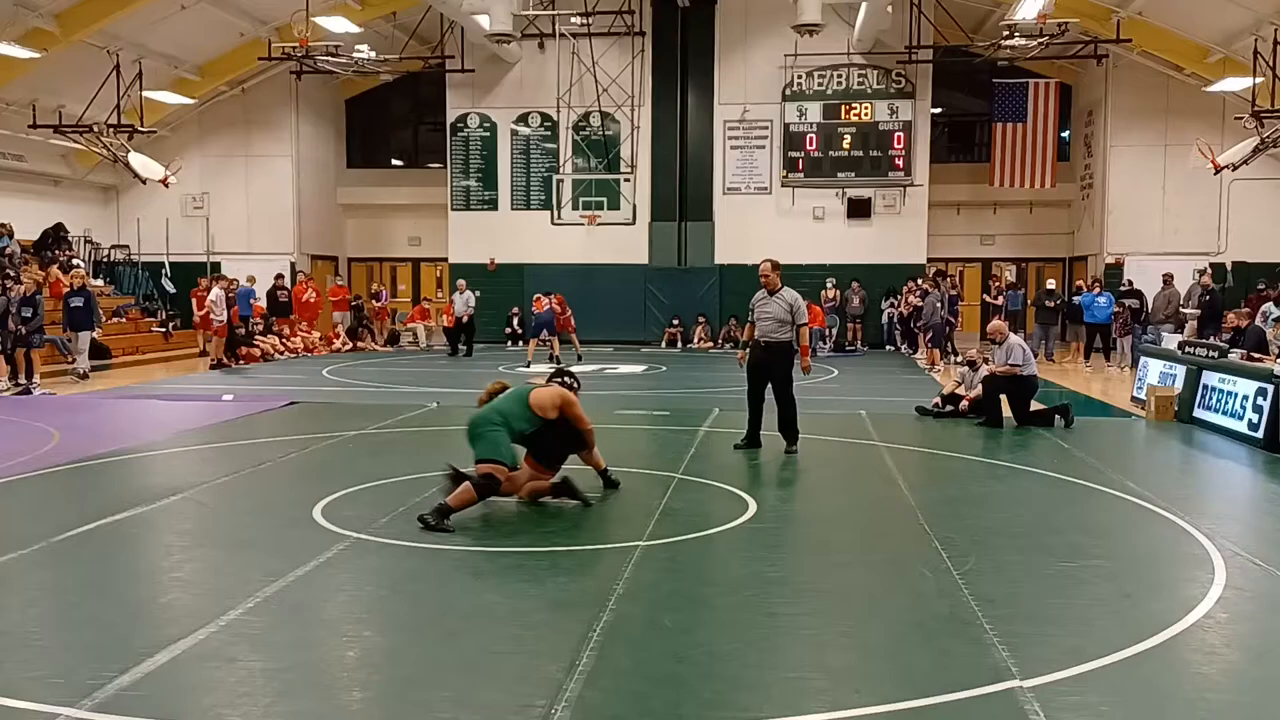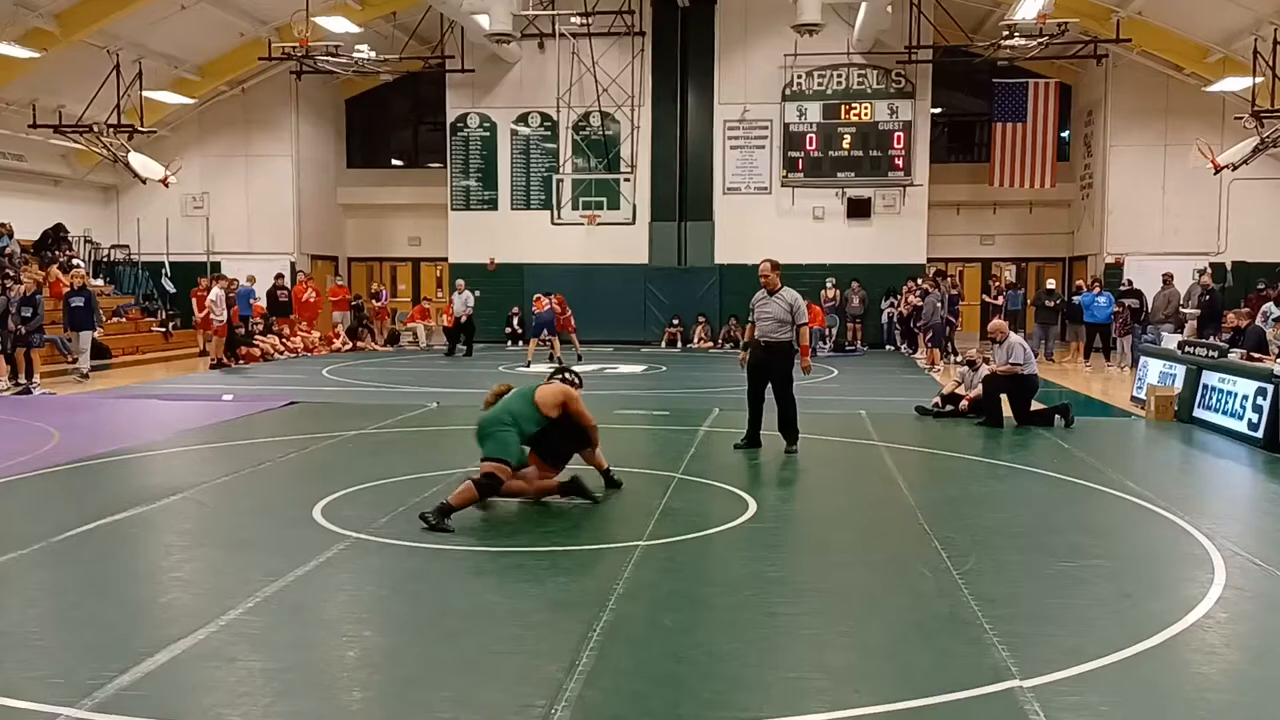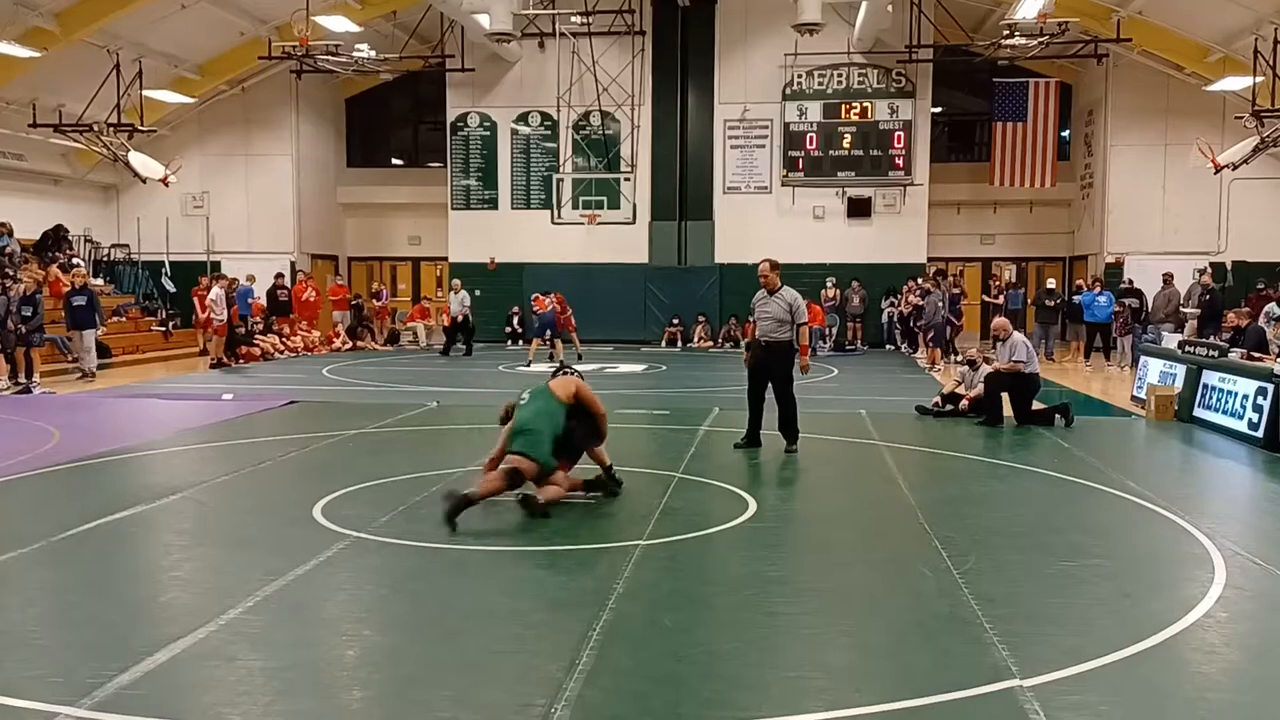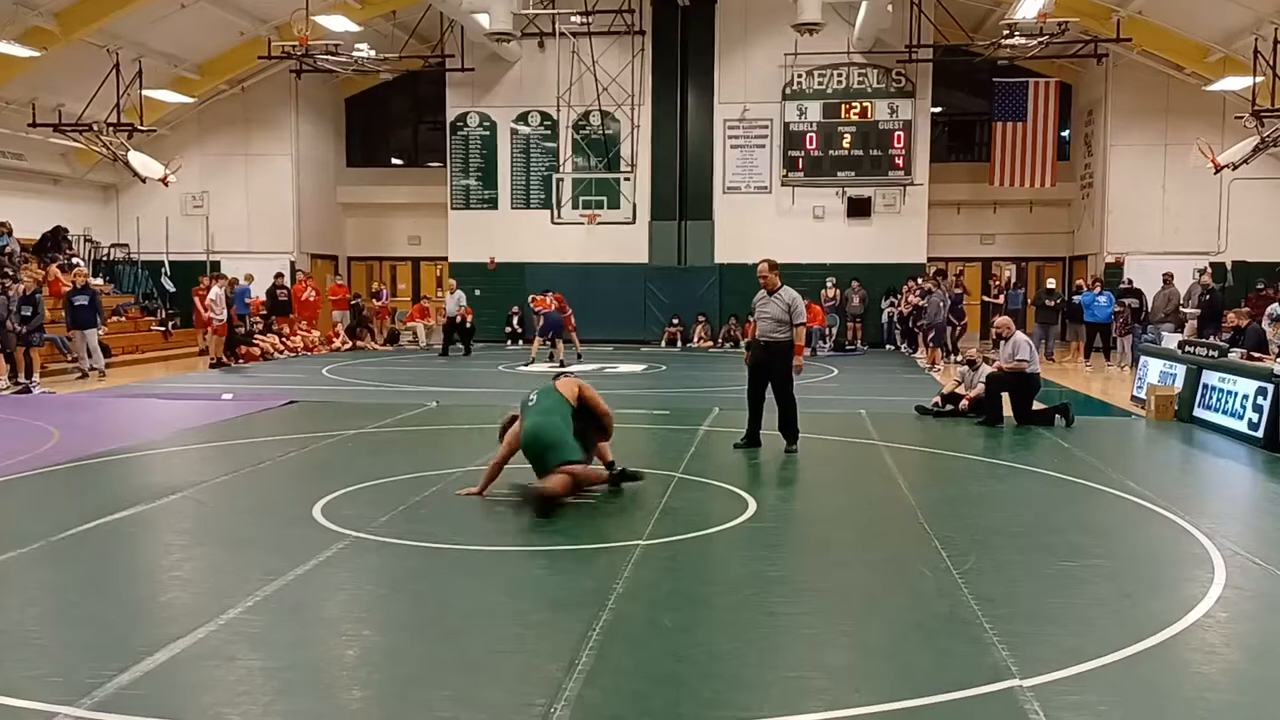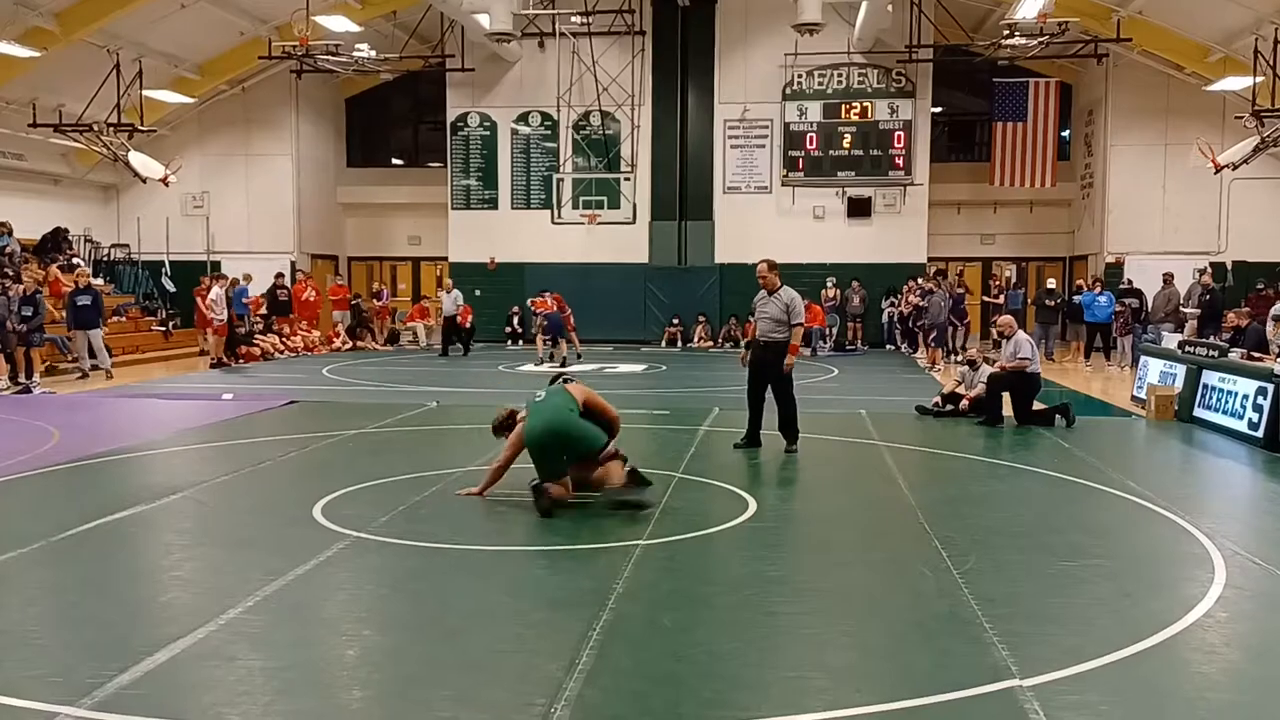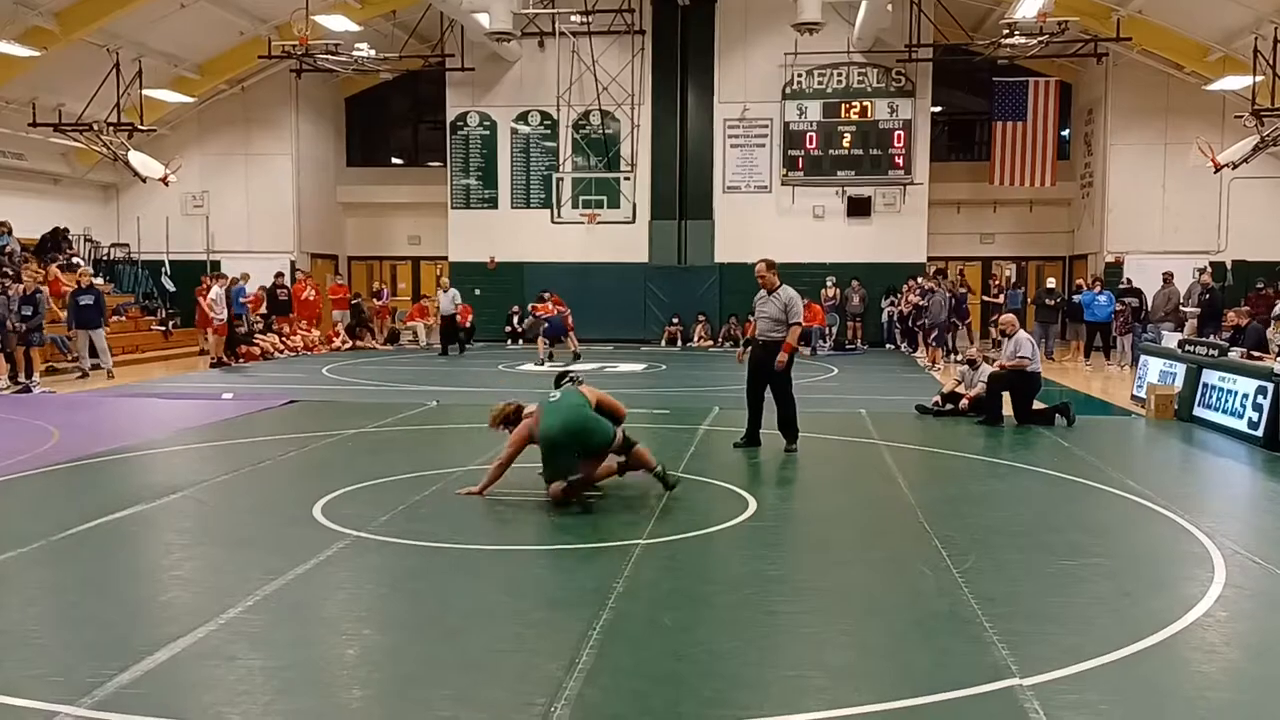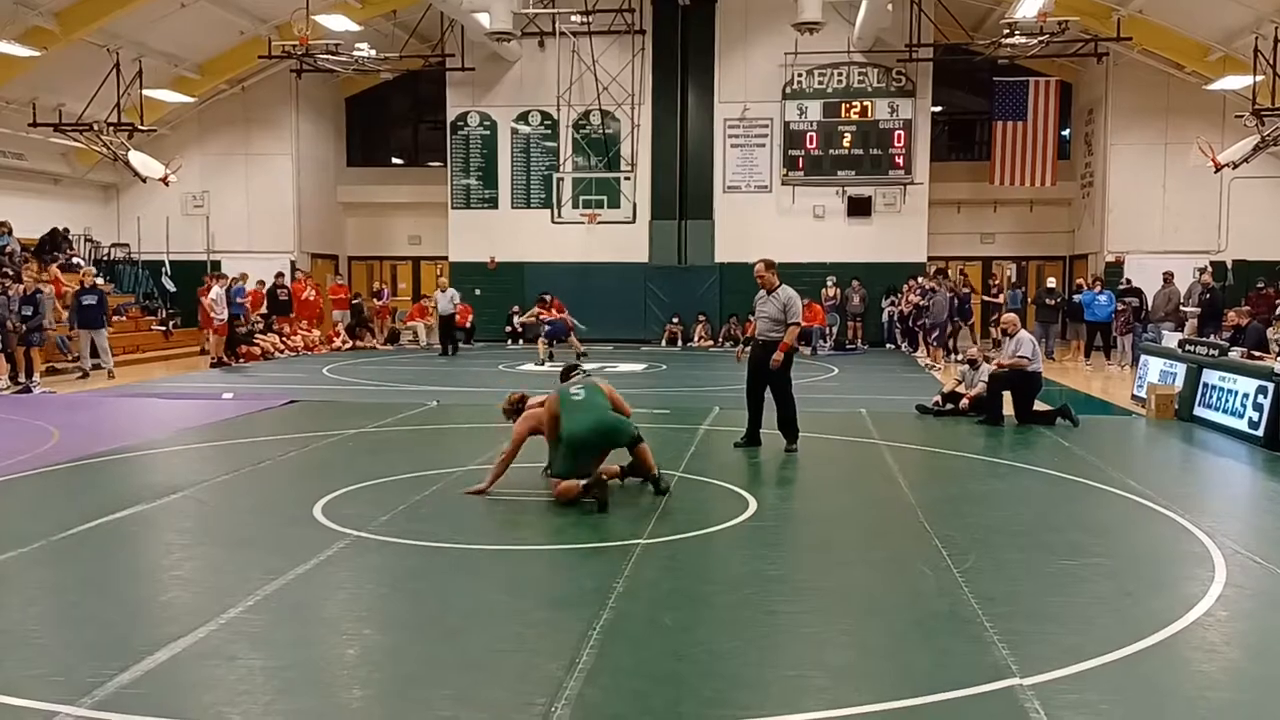
dt=0.1s
person 1, frame 1
left shoulder: (531, 392)
right shoulder: (562, 395)
right elbow: (587, 428)
right wrist: (591, 450)
left hip: (485, 424)
right hip: (490, 428)
right knee: (490, 481)
right ankle: (439, 512)
person 1, frame 2
left shoulder: (534, 393)
right shoulder: (564, 391)
right elbow: (590, 424)
right wrist: (594, 448)
left hip: (492, 425)
right hip: (499, 428)
right knee: (492, 480)
right ankle: (440, 512)
person 1, frame 3
right shoulder: (571, 382)
right elbow: (600, 414)
right wrist: (600, 440)
left hip: (522, 430)
right hip: (535, 431)
right knee: (513, 474)
right ankle: (462, 501)
person 1, frame 4
left shoulder: (520, 424)
right shoulder: (572, 383)
right elbow: (604, 413)
right wrist: (607, 437)
left hip: (530, 437)
right hip: (553, 430)
person 1, frame 5
right shoulder: (578, 390)
right elbow: (614, 418)
left wrist: (480, 489)
right wrist: (611, 438)
left hip: (535, 436)
right hip: (564, 425)
right knee: (611, 456)
right ankle: (617, 491)
person 1, frame 6
left shoulder: (528, 423)
right shoulder: (587, 391)
right elbow: (621, 412)
right wrist: (615, 432)
left hip: (550, 434)
right hip: (582, 421)
left knee: (558, 492)
right knee: (623, 443)
right ankle: (662, 476)
person 1, frame 7
left shoulder: (555, 397)
right shoulder: (598, 384)
right elbow: (626, 412)
left hip: (575, 437)
right hip: (608, 425)
left knee: (562, 490)
right knee: (634, 437)
left ankle: (589, 485)
right ankle: (656, 479)
person 2, frame 1
left shoulder: (792, 298)
right shoulder: (757, 297)
left elbow: (802, 327)
left wrist: (804, 355)
right wrist: (744, 347)
left hip: (781, 351)
right hip: (758, 350)
left knee: (784, 398)
right knee: (754, 396)
left ankle: (791, 440)
right ankle: (752, 437)
person 2, frame 2
left shoulder: (792, 297)
right shoulder: (757, 297)
left elbow: (803, 327)
left wrist: (804, 355)
right wrist: (745, 348)
left hip: (781, 351)
right hip: (758, 350)
left knee: (784, 398)
right knee: (754, 396)
left ankle: (791, 439)
right ankle: (752, 437)
person 2, frame 3
left shoulder: (792, 297)
right shoulder: (758, 297)
left elbow: (802, 327)
left wrist: (804, 355)
right wrist: (748, 349)
left hip: (781, 351)
right hip: (759, 349)
left knee: (784, 397)
right knee: (754, 395)
left ankle: (791, 439)
right ankle: (752, 436)
person 2, frame 4
left shoulder: (791, 297)
right shoulder: (759, 297)
left elbow: (800, 327)
left wrist: (798, 354)
right wrist: (749, 348)
left hip: (781, 351)
right hip: (759, 350)
left knee: (784, 397)
right knee: (754, 395)
left ankle: (791, 439)
right ankle: (752, 436)
person 2, frame 5
left shoulder: (791, 297)
right shoulder: (759, 297)
left elbow: (798, 327)
left wrist: (792, 354)
right wrist: (747, 347)
left hip: (781, 351)
right hip: (759, 350)
left knee: (784, 397)
right knee: (754, 395)
left ankle: (791, 439)
right ankle: (752, 436)
person 2, frame 6
left shoulder: (790, 296)
right shoulder: (759, 296)
left elbow: (795, 327)
left wrist: (785, 352)
right wrist: (746, 345)
left hip: (778, 350)
right hip: (758, 349)
left knee: (783, 396)
right knee: (753, 394)
left ankle: (791, 438)
right ankle: (752, 436)
person 2, frame 7
left shoulder: (789, 296)
right shoulder: (760, 296)
left elbow: (794, 327)
left wrist: (781, 351)
right wrist: (745, 343)
left hip: (778, 351)
right hip: (758, 349)
left knee: (783, 396)
right knee: (753, 394)
left ankle: (791, 438)
right ankle: (752, 435)
